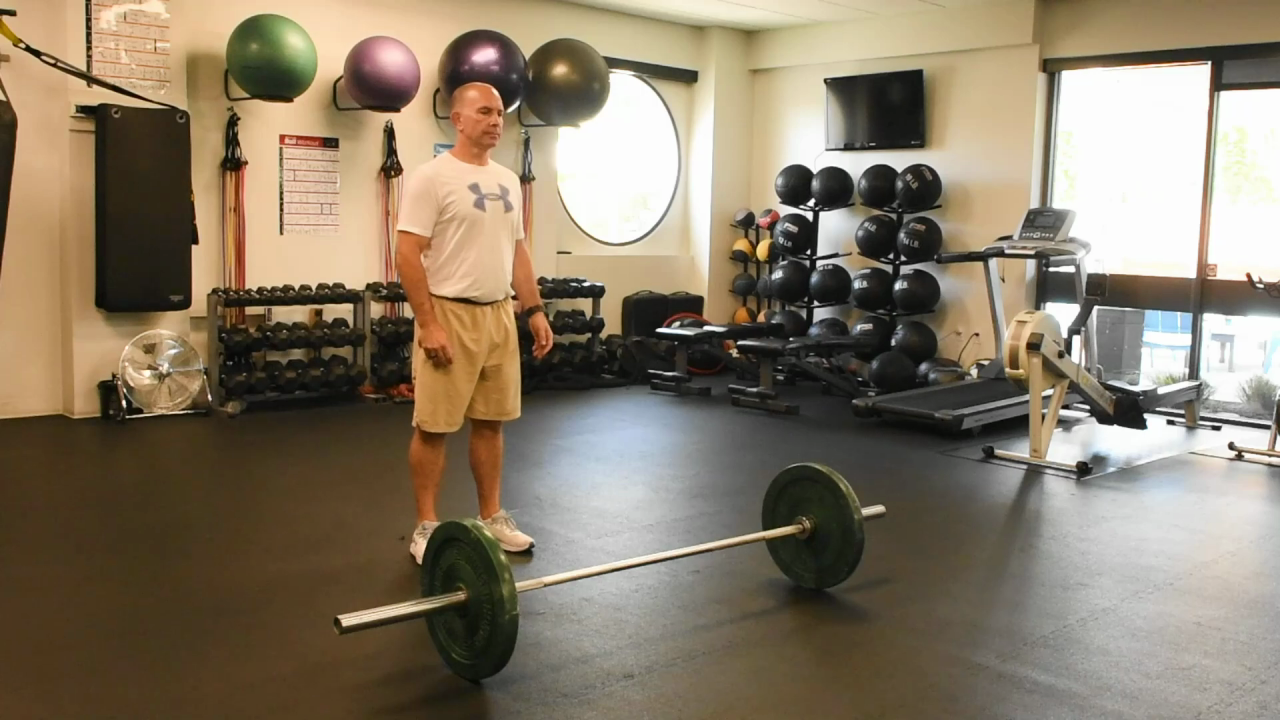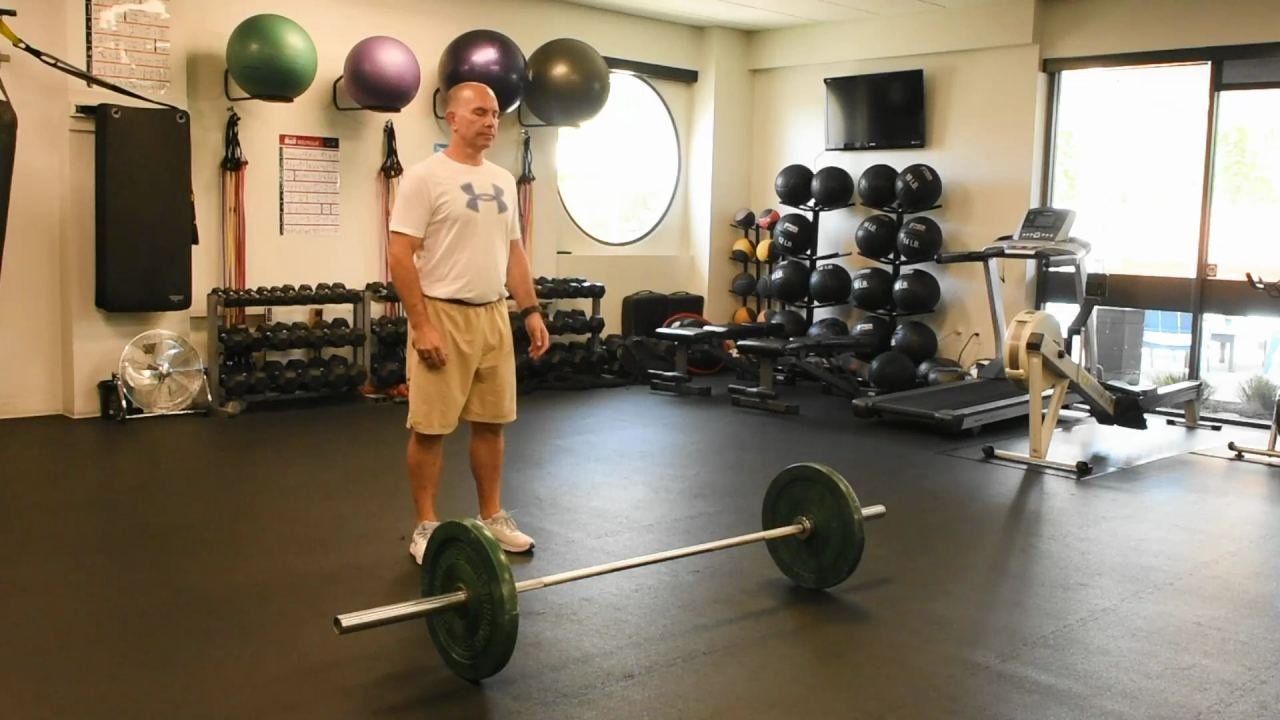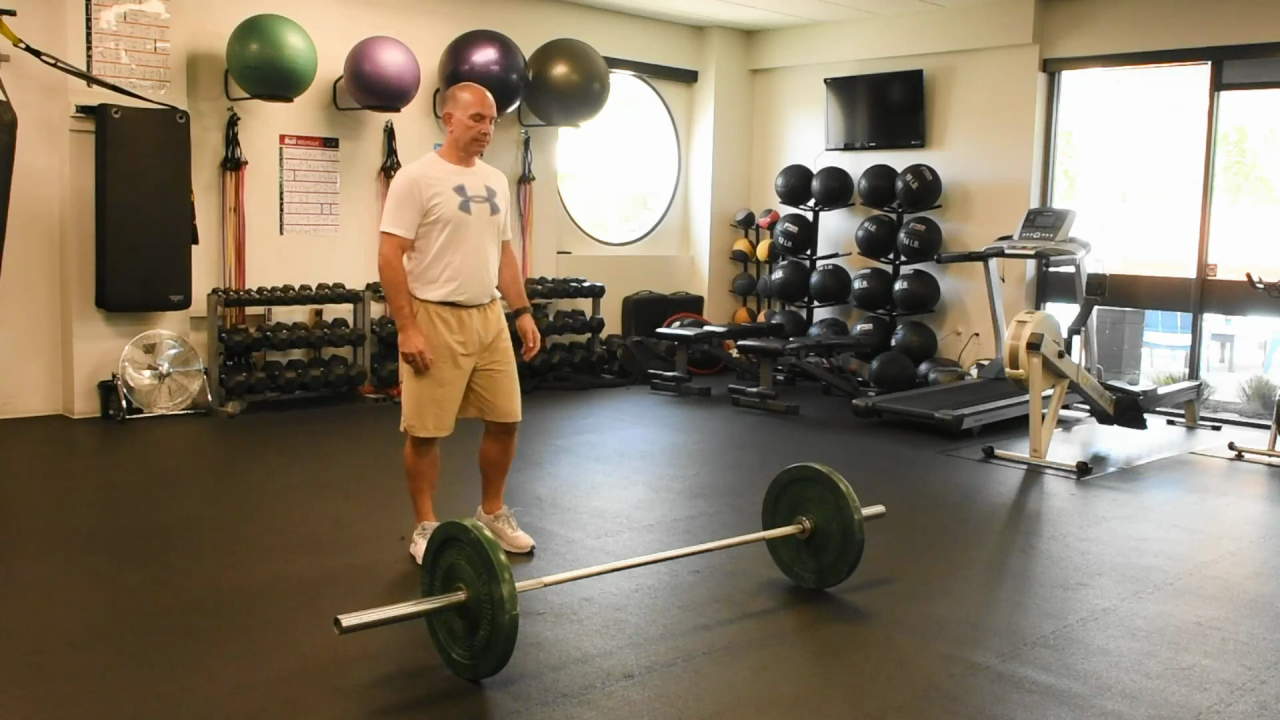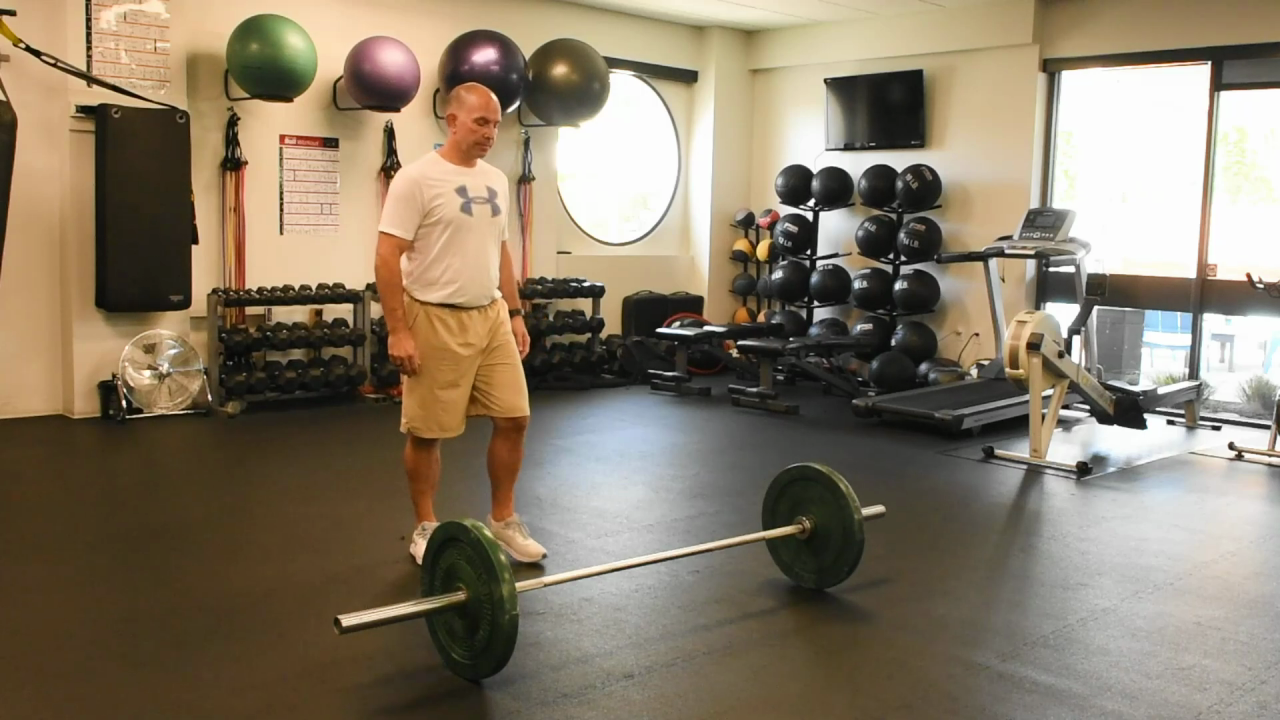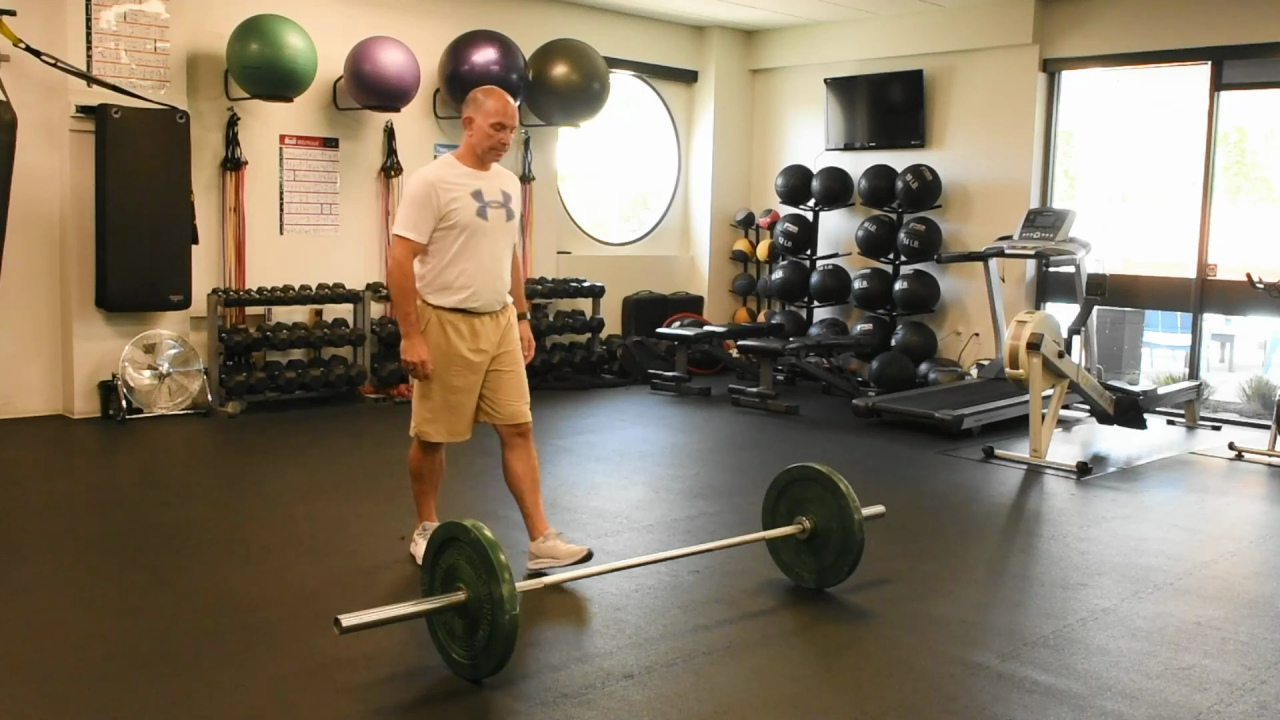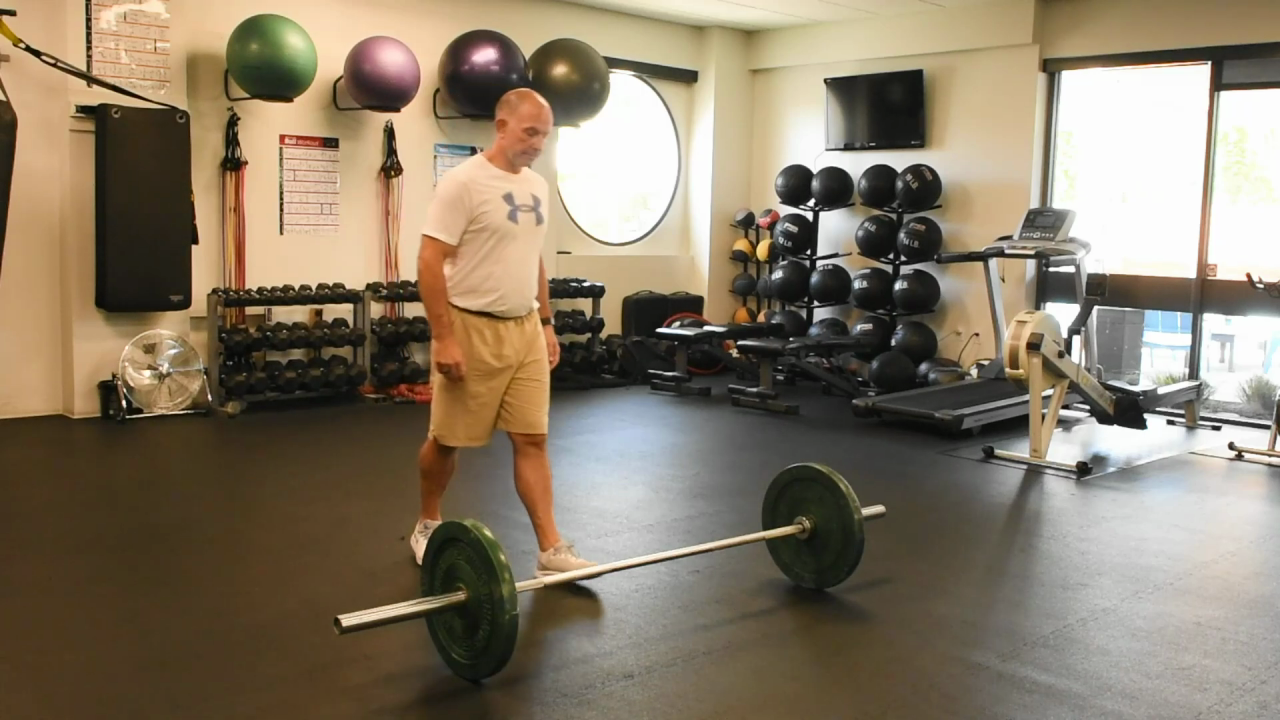
dt=0.2s
person 1, frame 1
left shoulder: (507, 180)
right shoulder: (432, 177)
left elbow: (517, 252)
right elbow: (408, 255)
left wrist: (535, 311)
right wrist: (429, 324)
left hip: (498, 314)
right hip: (450, 314)
left knee: (490, 422)
right knee: (433, 426)
left ankle: (492, 518)
right ankle: (426, 526)
person 1, frame 2
left shoulder: (502, 180)
right shoulder: (425, 177)
left elbow: (513, 253)
right elbow: (401, 255)
left wrist: (531, 311)
right wrist: (422, 324)
left hip: (493, 315)
right hip: (444, 316)
left knee: (491, 424)
right knee: (430, 428)
left ankle: (492, 518)
right ankle: (426, 527)
person 1, frame 3
left shoulder: (496, 181)
right shoulder: (417, 178)
right elbow: (390, 257)
left wrist: (523, 313)
right wrist: (408, 328)
left hip: (488, 317)
right hip: (435, 319)
left knee: (505, 421)
right knee: (425, 431)
left ankle: (493, 512)
right ankle: (426, 527)
person 1, frame 4
left shoulder: (496, 180)
right shoulder: (417, 179)
right elbow: (388, 258)
left wrist: (516, 314)
right wrist: (398, 331)
left hip: (490, 317)
right hip: (435, 321)
left knee: (514, 418)
right knee: (426, 433)
left ankle: (503, 519)
right ankle: (426, 528)
person 1, frame 5
left shoulder: (509, 183)
right shoulder: (433, 181)
right elbow: (400, 261)
left wrist: (521, 318)
right wrist: (411, 335)
left hip: (498, 324)
right hip: (446, 325)
left knee: (517, 430)
right knee: (432, 436)
left ankle: (541, 538)
right ankle: (426, 529)
person 1, frame 6
left shoulder: (537, 186)
right shoulder: (463, 182)
right elbow: (430, 263)
left wrist: (545, 323)
right wrist: (443, 337)
left hip: (522, 330)
right hip: (472, 330)
left knee: (533, 440)
right knee: (447, 439)
left ankle: (551, 548)
right ankle: (427, 526)
